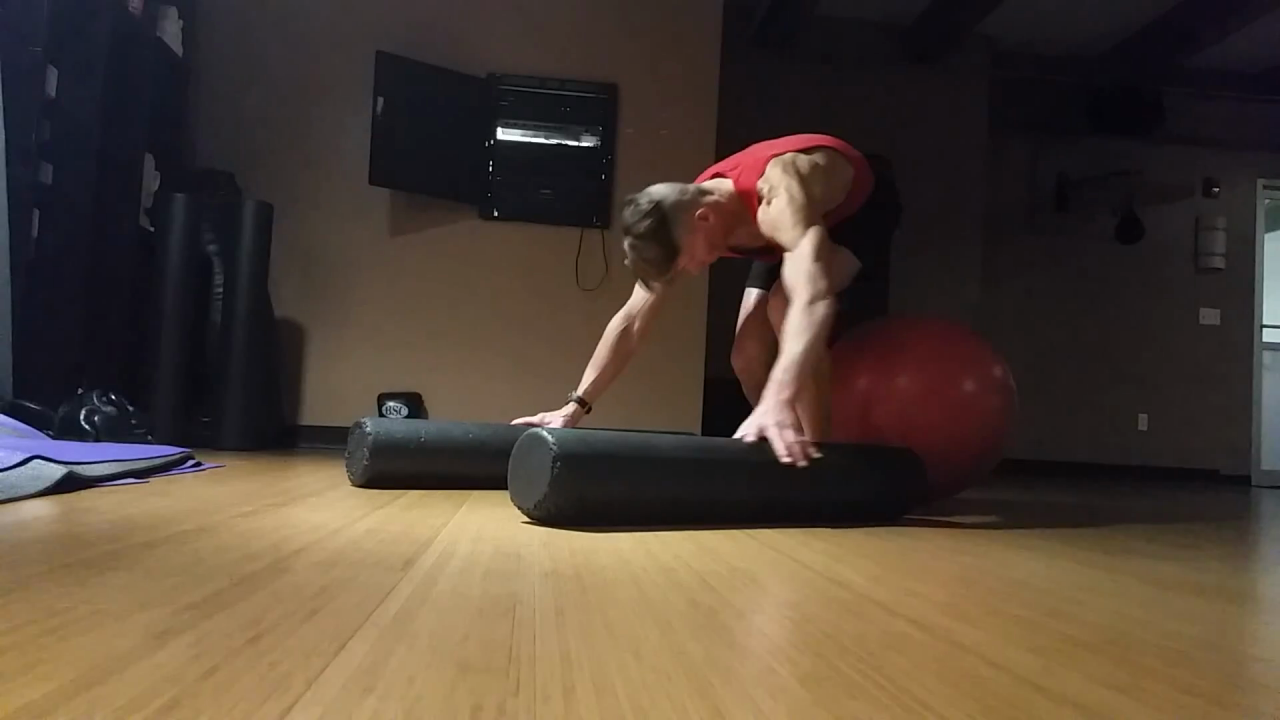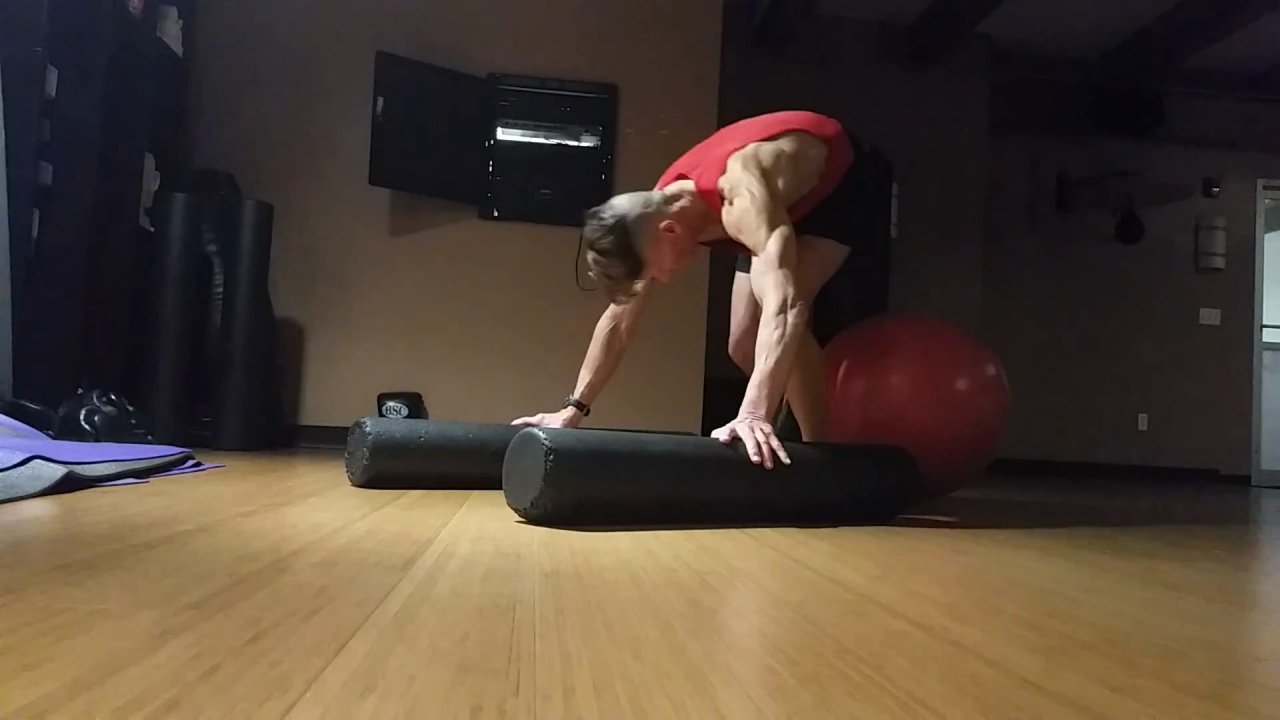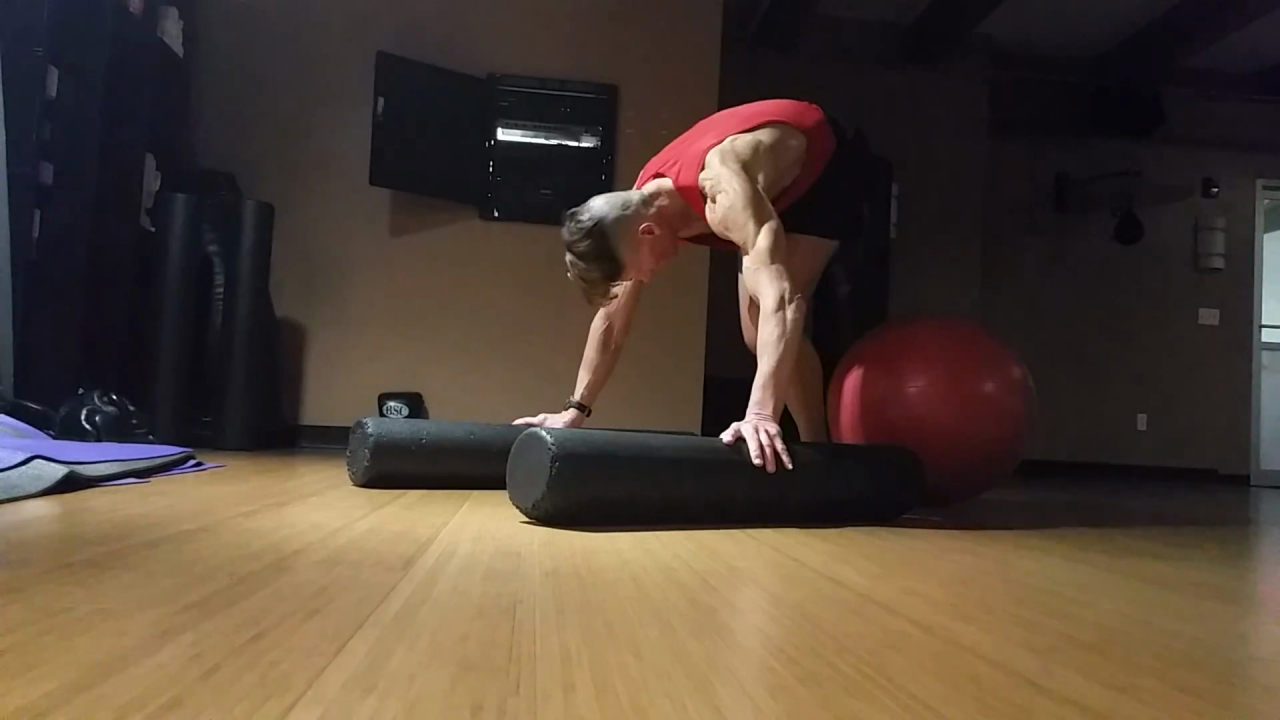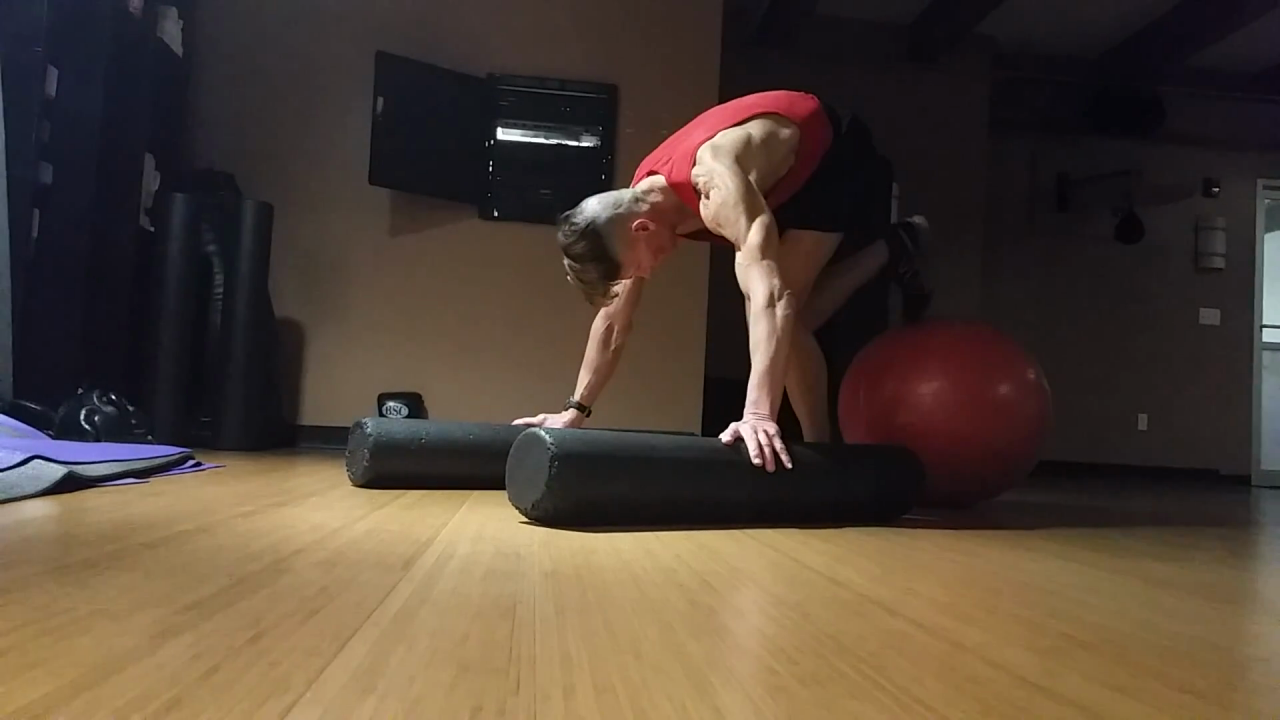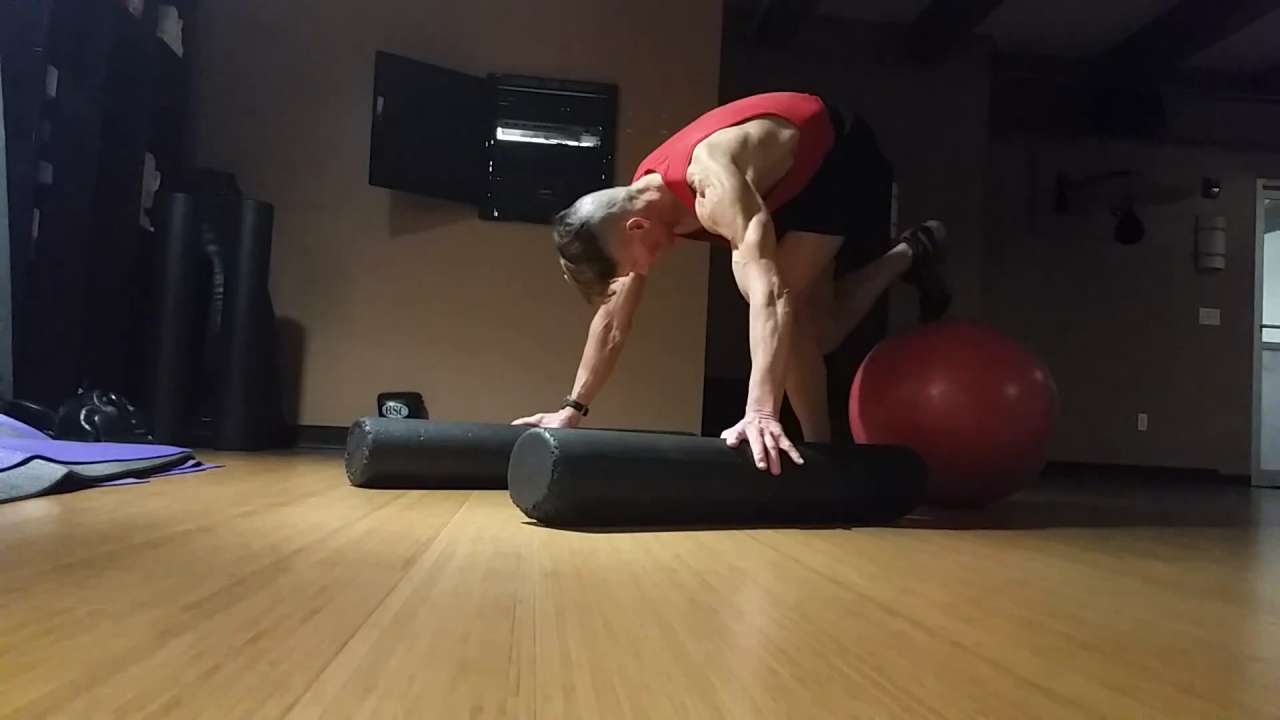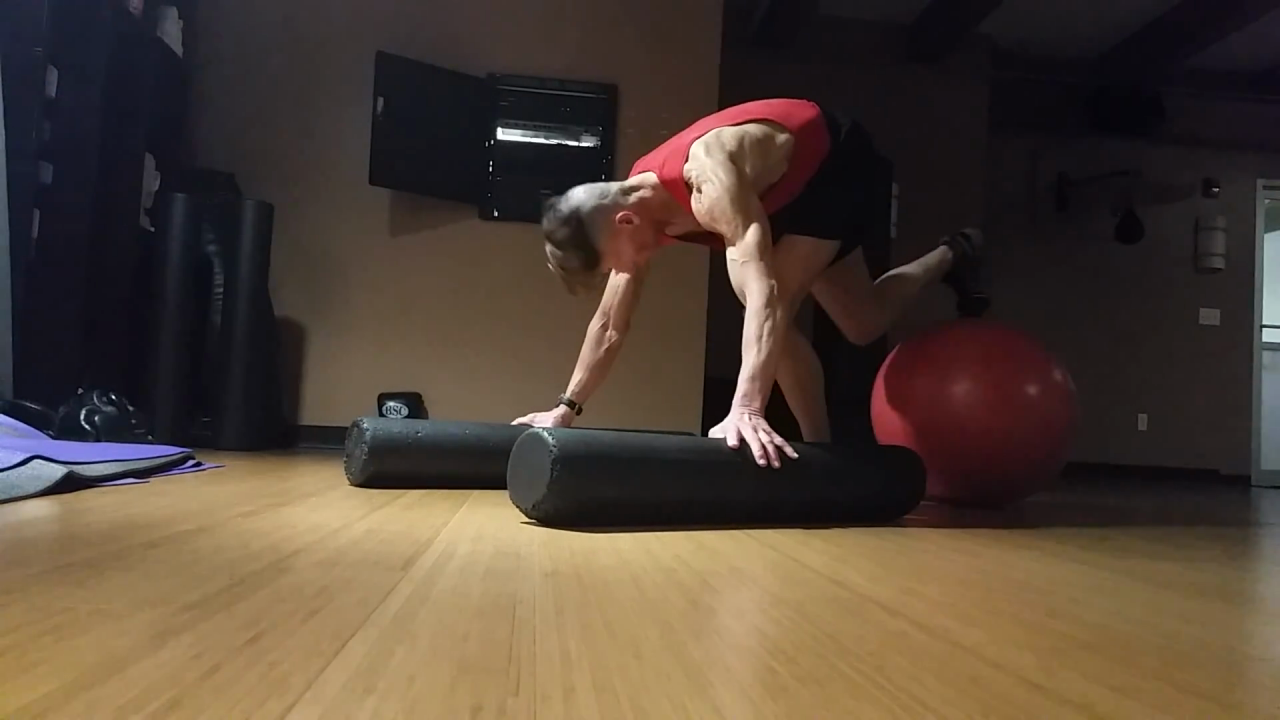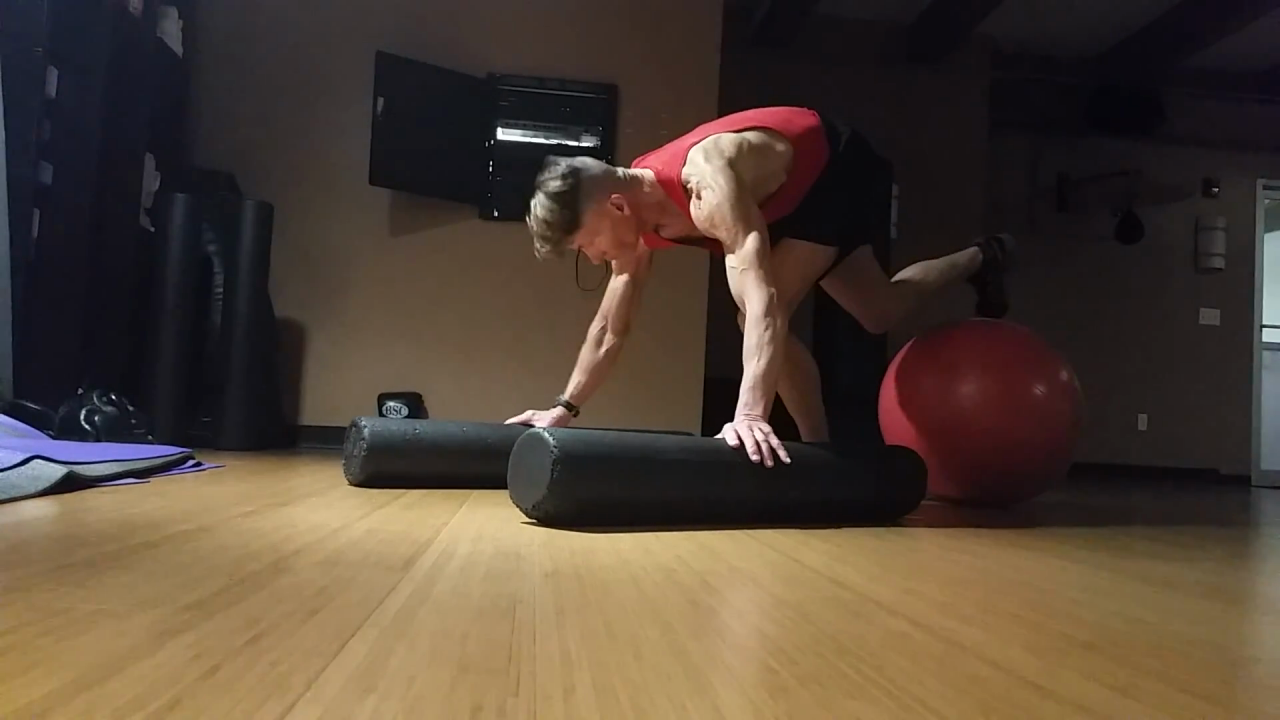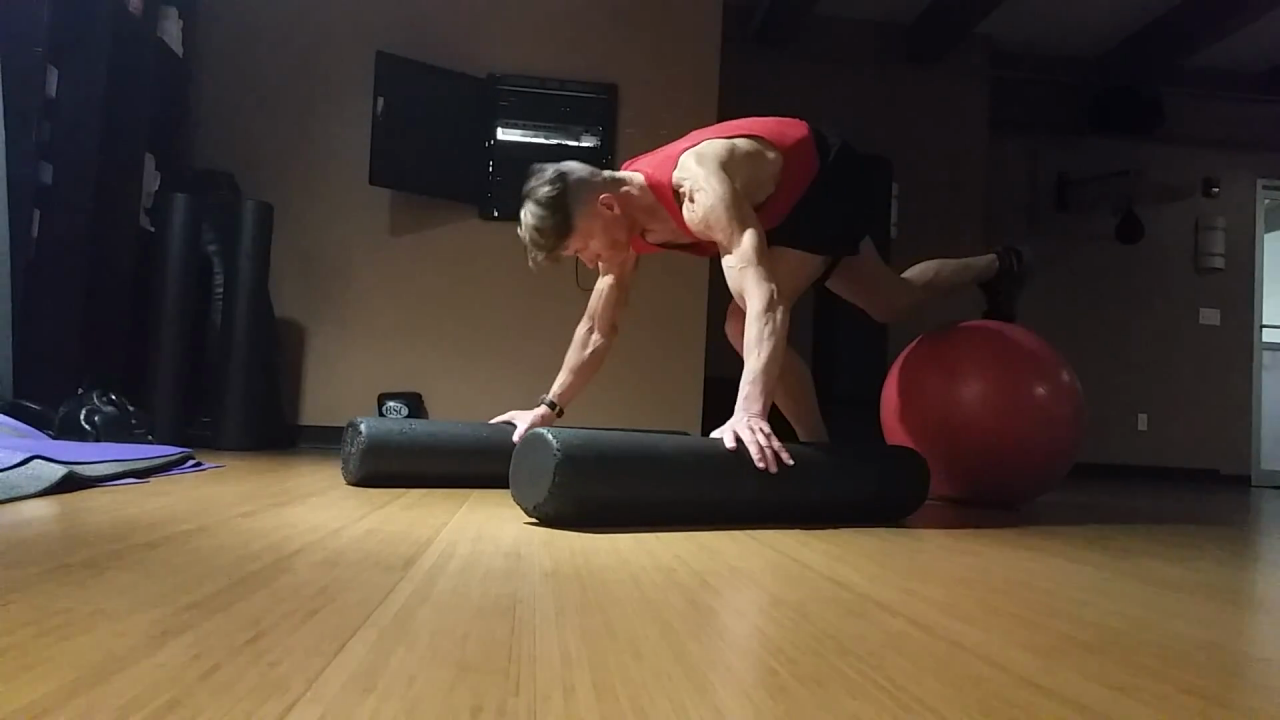
dt=0.3s
person 1, frame 1
left shoulder: (778, 202)
right shoulder: (681, 223)
left elbow: (812, 298)
right elbow: (631, 321)
left wrist: (778, 405)
right wrist: (575, 407)
left hip: (862, 208)
left knee: (784, 309)
right knee: (748, 359)
left ankle: (818, 454)
right ankle: (795, 451)
person 1, frame 2
left shoulder: (741, 198)
right shoulder: (656, 210)
left elbow: (783, 303)
right elbow: (619, 321)
left wrist: (755, 414)
right wrist: (574, 409)
left hip: (839, 177)
right hip: (788, 195)
left knee: (784, 304)
right knee: (744, 349)
person 1, frame 3
left shoulder: (724, 195)
right shoulder: (639, 208)
left elbow: (782, 299)
right elbow: (612, 321)
left wrist: (761, 415)
right wrist: (575, 411)
left hip: (827, 163)
right hip: (779, 177)
left knee: (772, 317)
right knee: (760, 338)
person 1, frame 4
left shoulder: (715, 189)
right shoulder: (636, 204)
left elbow: (770, 296)
right elbow: (613, 321)
left wrist: (759, 415)
right wrist: (576, 410)
left hip: (834, 155)
right hip: (784, 177)
left knee: (780, 310)
right knee: (790, 323)
left ankle: (820, 449)
right ankle: (890, 251)
person 1, frame 5
left shoulder: (713, 187)
right shoulder: (635, 202)
left elbow: (768, 294)
right elbow: (612, 321)
left wrist: (760, 413)
right wrist: (572, 409)
left hip: (840, 159)
right hip: (790, 177)
left knee: (787, 309)
right knee: (817, 333)
right ankle: (910, 255)
person 1, frame 6
left shoulder: (707, 183)
right shoulder: (632, 205)
left elbow: (764, 294)
right elbow: (610, 324)
left wrist: (746, 409)
right wrist: (567, 407)
left hip: (833, 162)
right hip: (786, 186)
left knee: (769, 312)
right knee: (864, 325)
right ankle: (952, 256)
person 1, frame 7
left shoulder: (707, 188)
right shoulder: (636, 216)
left elbow: (762, 303)
right elbow: (610, 327)
left wrist: (749, 415)
right wrist: (564, 408)
left hip: (837, 169)
right hip: (791, 191)
left knee: (765, 317)
right knee: (882, 313)
right ankle: (980, 260)
person 1, frame 8
left shoulder: (698, 190)
right shoulder: (624, 215)
left elbow: (764, 300)
right elbow: (598, 328)
left wrist: (749, 412)
right wrist: (549, 408)
left hip: (826, 177)
right hip: (781, 204)
left knee: (744, 324)
right knee: (891, 302)
left ankle: (821, 451)
right ankle: (995, 268)
